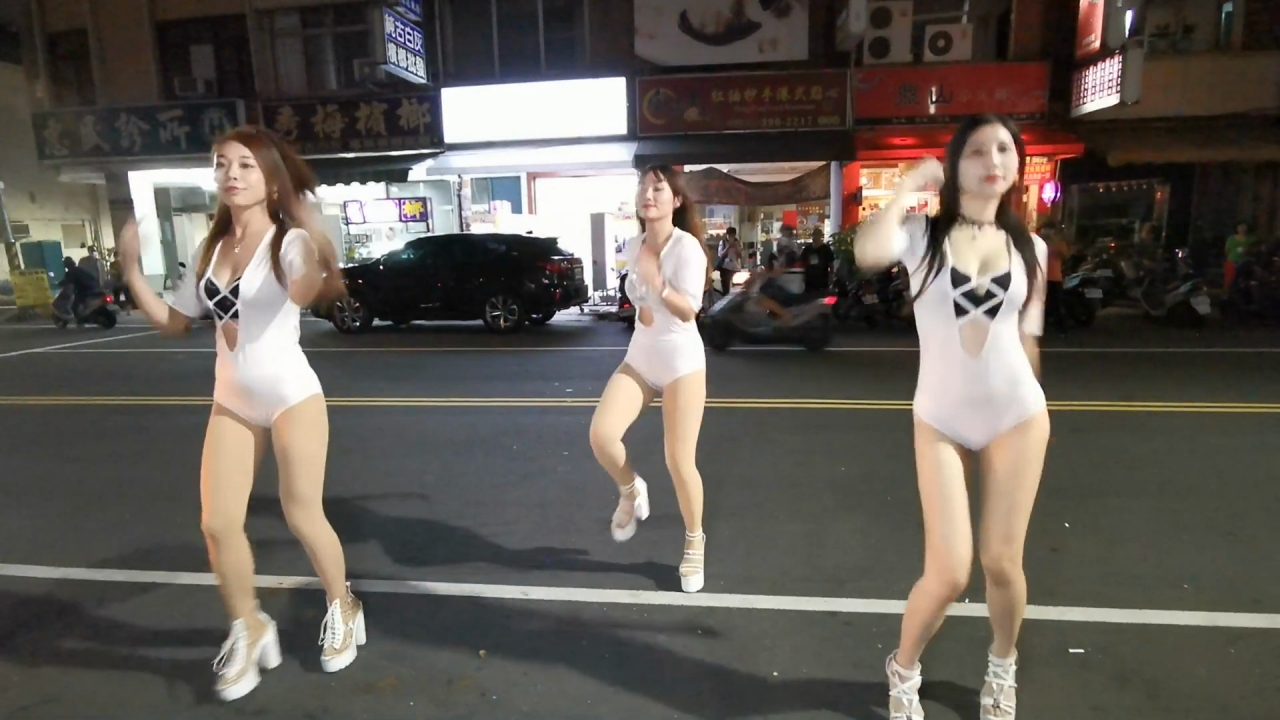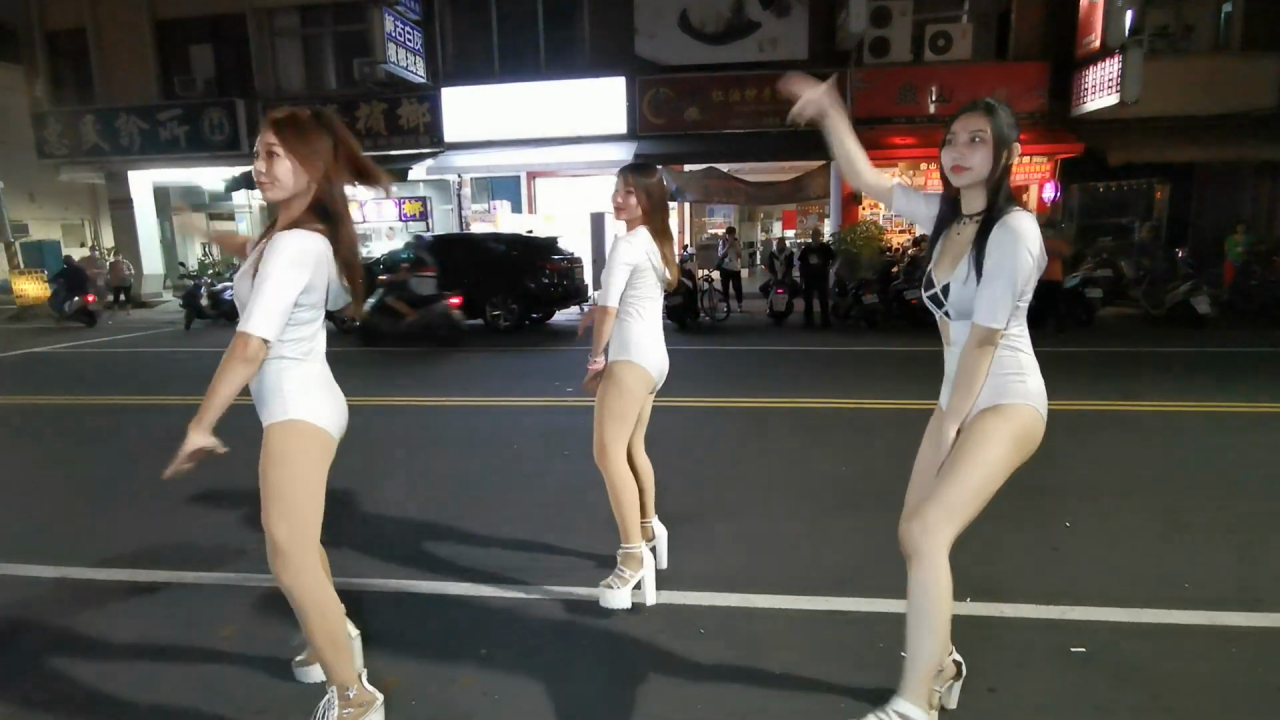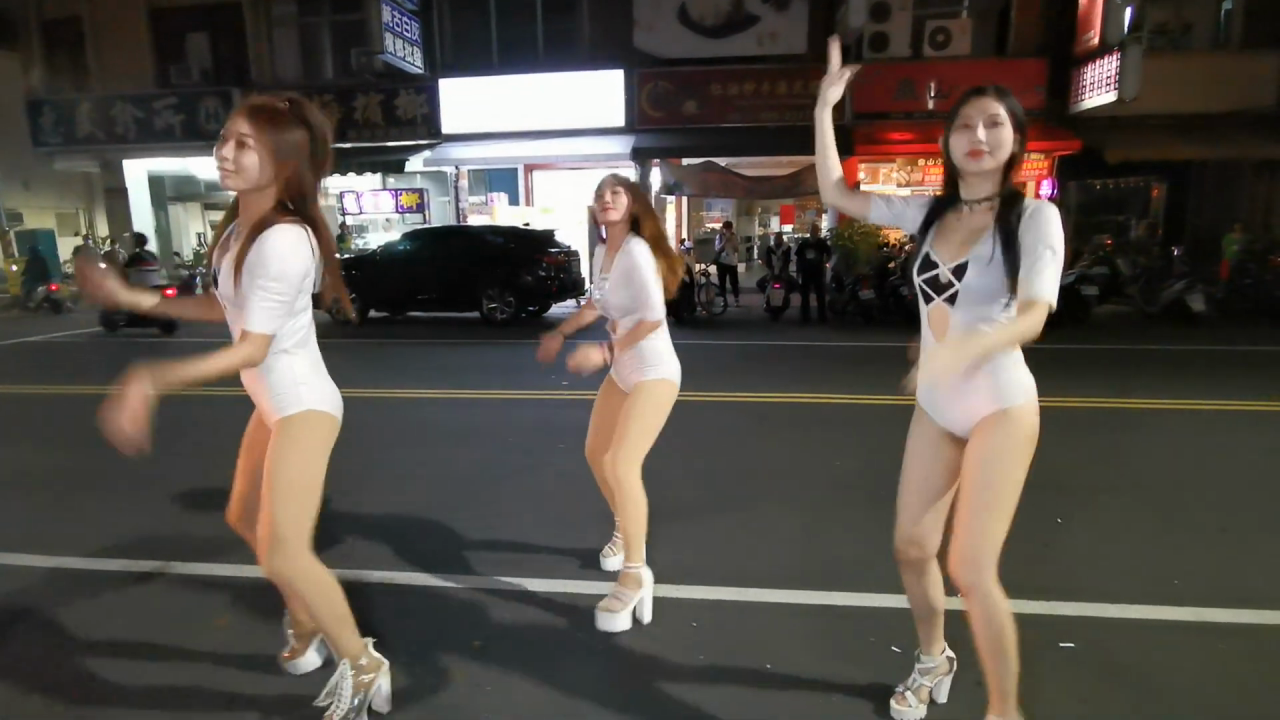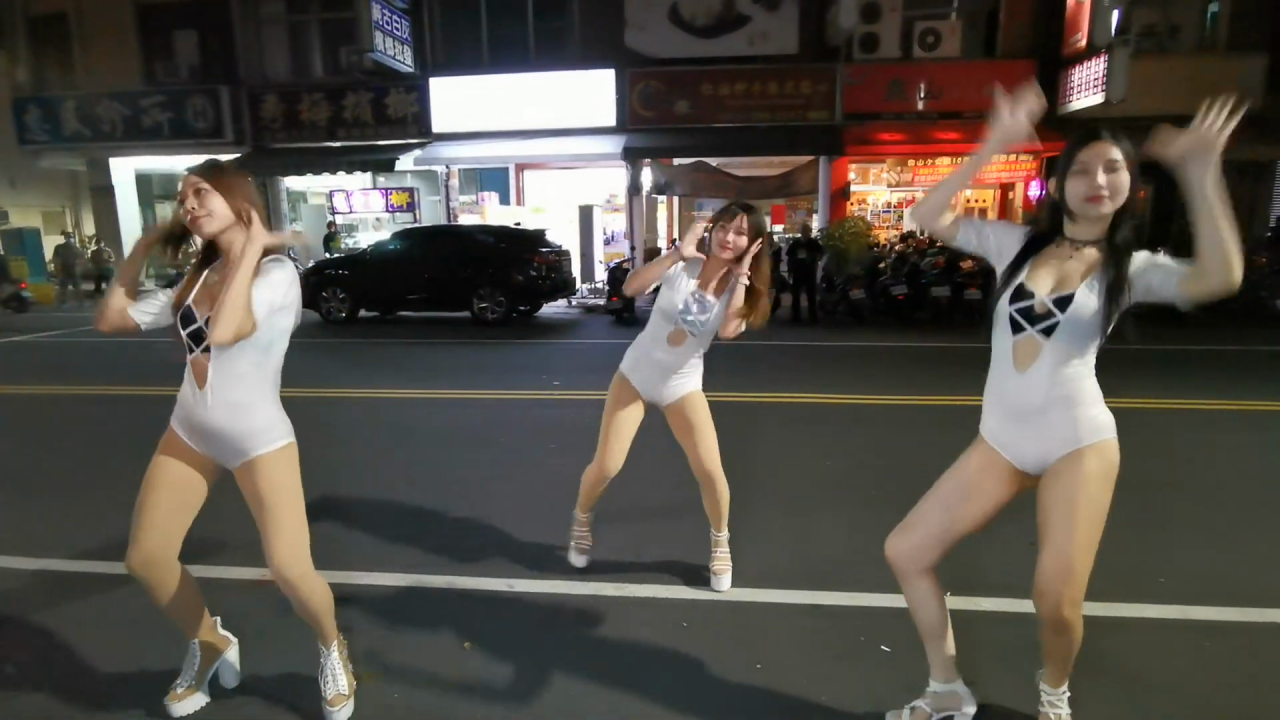
dt=1s
person 1, frame 1
left shoulder: (1029, 247)
right shoulder: (924, 235)
left elbow: (1027, 337)
right elbow: (868, 251)
right wrist: (912, 182)
left hip: (1018, 416)
right hip: (941, 423)
left knee: (1001, 562)
right knee: (949, 572)
left ankle: (1002, 661)
person 1, frame 2
left shoulder: (1013, 228)
right shoulder: (943, 213)
left elbow: (985, 336)
right elbow: (864, 177)
left wrist: (949, 423)
right wrist: (830, 110)
left hip: (1008, 402)
right hip: (959, 400)
left knee: (926, 537)
right knee: (917, 537)
right ankle: (939, 663)
person 1, frame 3
left shoulder: (1033, 217)
right shoulder: (929, 210)
left elbow: (1032, 316)
right elbow: (835, 194)
left wrist: (965, 347)
right wrist: (827, 107)
left hip: (1001, 406)
right hip: (936, 408)
left knee: (970, 568)
right knee: (912, 547)
right ankle: (932, 660)
person 1, frame 4
left shoulder: (1133, 270)
right shoulder: (1017, 243)
left elbow: (1221, 278)
right elbow: (929, 217)
left wrist: (1200, 171)
right wrist: (993, 144)
left hip: (1080, 444)
right hip: (1000, 442)
left knee: (1058, 605)
right knee: (904, 553)
person 2, frame 1
left shoulder: (291, 242)
right shoulder: (211, 250)
left elbow: (302, 292)
right elbow: (175, 323)
left wrist: (320, 250)
right wrist: (133, 269)
left hip: (293, 399)
right hip: (231, 405)
left knee: (304, 518)
right knee: (218, 524)
left ankle: (343, 609)
right ankle: (249, 628)
person 2, frame 2
left shoulder: (293, 245)
right shoulder: (303, 232)
left elbow: (250, 347)
left wrist: (199, 426)
right wrist: (212, 234)
left hip: (297, 413)
right hip: (306, 406)
left knee: (293, 566)
right knee: (290, 540)
right ankle: (335, 631)
person 2, frame 3
left shoulder: (280, 243)
right shoulder: (237, 227)
left elbow: (252, 347)
right elbow: (222, 308)
left wrist: (153, 381)
right wrist: (132, 296)
left hip: (302, 404)
right hip: (274, 405)
left knee: (282, 552)
right knee: (246, 517)
left ankle: (361, 668)
right ankle: (309, 626)
person 2, frame 4
left shoulder: (277, 272)
right shoulder: (196, 280)
left elbow: (225, 333)
right elbow: (112, 319)
left wrist: (248, 250)
right wrist: (138, 252)
left hip: (263, 442)
right hip: (189, 437)
left knee: (291, 568)
right knee: (146, 558)
left ankle: (333, 650)
right ankle: (209, 645)
person 3, frame 1
left shoulder: (688, 246)
right shoulder: (634, 246)
left elbow: (688, 311)
left wrist: (657, 283)
left hip: (682, 362)
right hip: (639, 360)
left knee: (680, 462)
right knee: (600, 436)
left ankle: (694, 544)
right ankle: (631, 489)
person 3, frame 2
left shoulder: (628, 242)
right shoulder: (653, 241)
left elbow: (608, 305)
left wrist: (596, 355)
right wrist: (598, 315)
left hip: (631, 358)
right hip: (650, 357)
left knee: (608, 455)
right knee: (631, 449)
left ankle: (634, 557)
right ankle: (649, 531)
person 3, frame 3
left shoulder: (636, 250)
right shoulder: (604, 252)
left elbow: (653, 316)
left wrist: (604, 352)
right wrist: (560, 332)
left hip: (655, 373)
right hip: (624, 371)
left knee: (623, 466)
right knee: (596, 456)
left ankle: (634, 577)
right ankle: (628, 526)
person 3, frame 4
left shoulder: (736, 288)
right shoulder: (682, 264)
left elbow: (728, 331)
right elbow: (631, 288)
left wrist: (741, 278)
right wrist: (677, 253)
left hip: (682, 386)
right hip: (635, 375)
left knee: (710, 470)
right knee: (607, 464)
left ankle: (720, 544)
right ankle: (581, 520)
